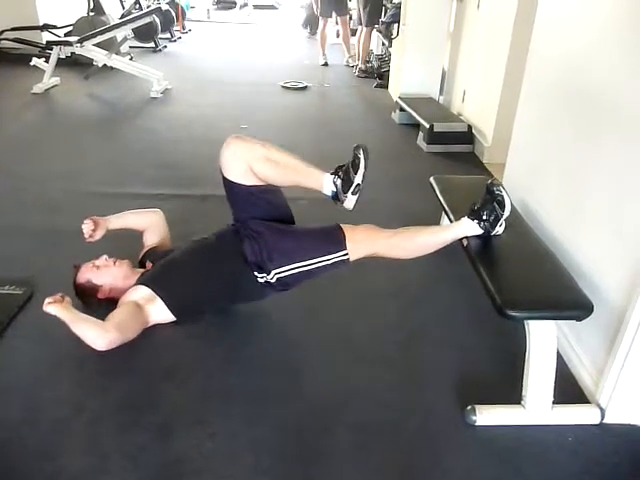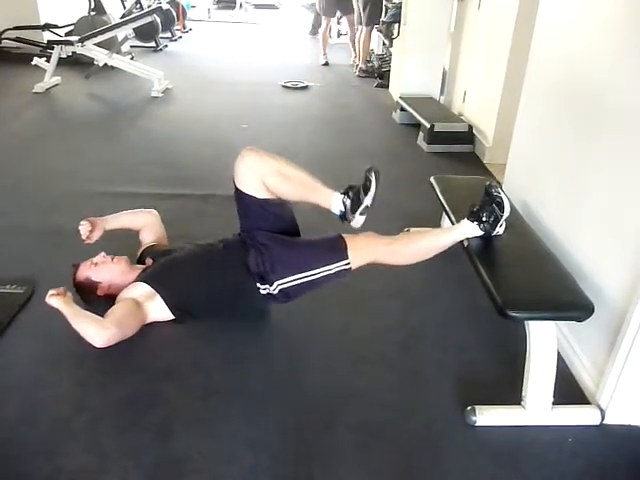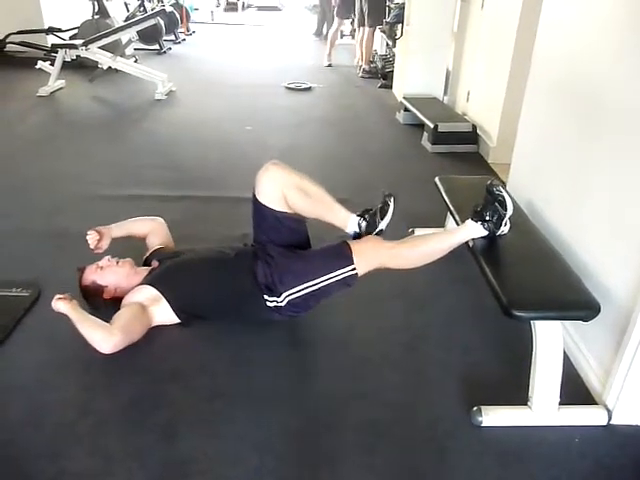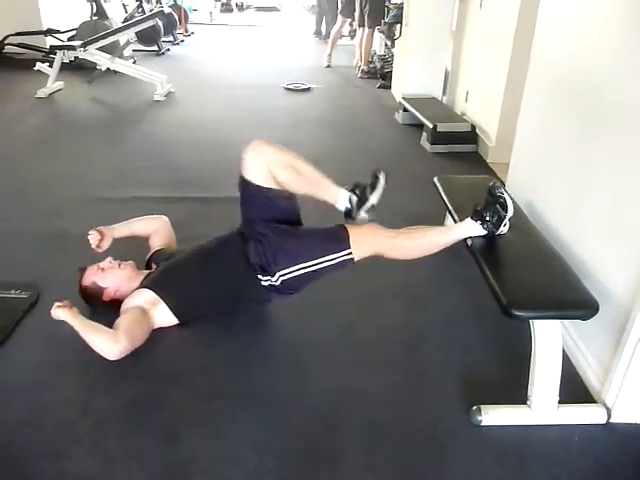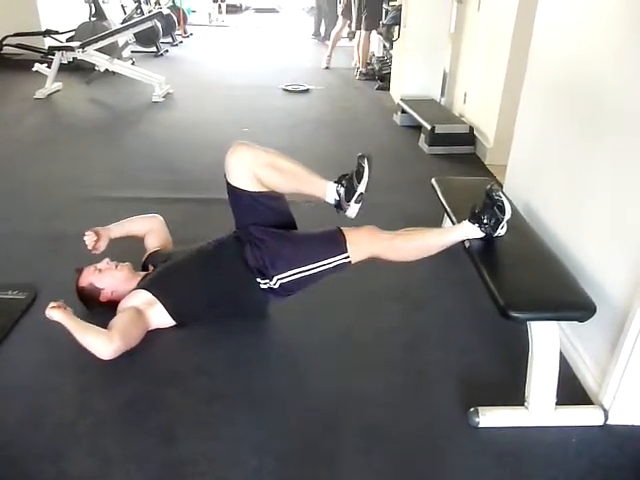
dt=0.4s
person 1, frame 1
left shoulder: (151, 258)
right shoulder: (138, 303)
left elbow: (155, 216)
right elbow: (104, 338)
left wrist: (105, 223)
right wrist: (63, 311)
left hip: (253, 236)
right hip: (264, 262)
left knee: (236, 150)
right knee: (370, 238)
left ankle: (334, 185)
right ankle: (472, 226)
person 1, frame 2
left shoulder: (150, 256)
right shoulder: (136, 299)
left elbow: (150, 215)
right elbow: (103, 335)
left wrist: (100, 223)
right wrist: (64, 304)
left hip: (257, 246)
right hip: (266, 274)
left knee: (251, 162)
right knee: (371, 246)
left ankle: (343, 204)
right ankle: (471, 227)
person 1, frame 3
left shoulder: (157, 260)
right shoulder: (140, 304)
left elbow: (156, 221)
right elbow: (109, 340)
left wrist: (107, 231)
right wrist: (71, 309)
left hip: (264, 256)
right hip: (273, 287)
left knee: (273, 175)
right knee: (378, 251)
left ankle: (355, 224)
right ankle: (476, 228)
person 1, frame 4
left shoulder: (156, 260)
right shoulder: (139, 306)
left elbow: (160, 222)
right elbow: (116, 346)
left wrist: (109, 231)
right wrist: (73, 316)
left hip: (258, 240)
right hip: (267, 267)
left knee: (257, 153)
right knee: (375, 238)
left ankle: (348, 201)
right ankle: (475, 226)
person 1, frame 5
left shoulder: (153, 262)
right shoulder: (136, 307)
left elbow: (155, 220)
right elbow: (110, 346)
left wrist: (106, 232)
right wrist: (66, 318)
left hip: (253, 244)
right hip: (264, 270)
left knee: (241, 156)
right knee: (372, 240)
left ankle: (337, 193)
right ankle: (473, 229)
